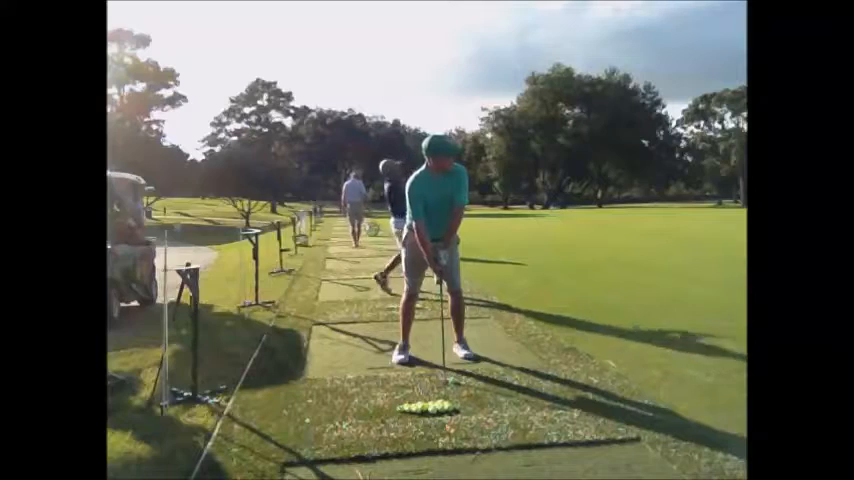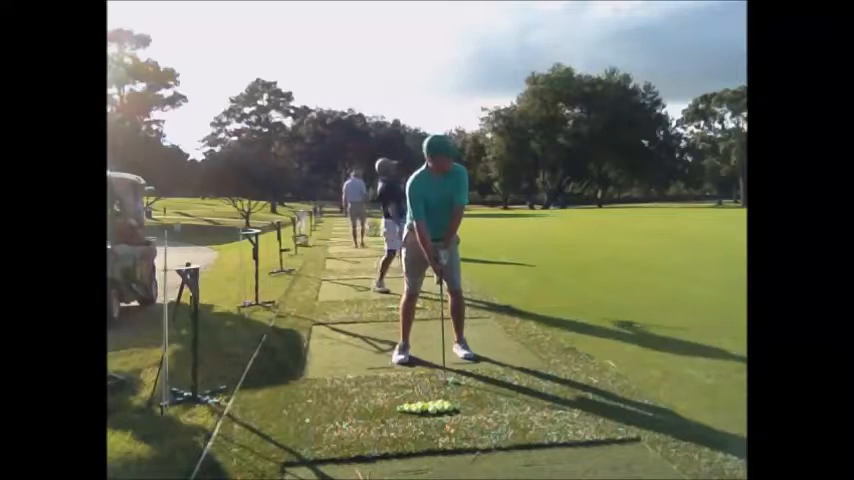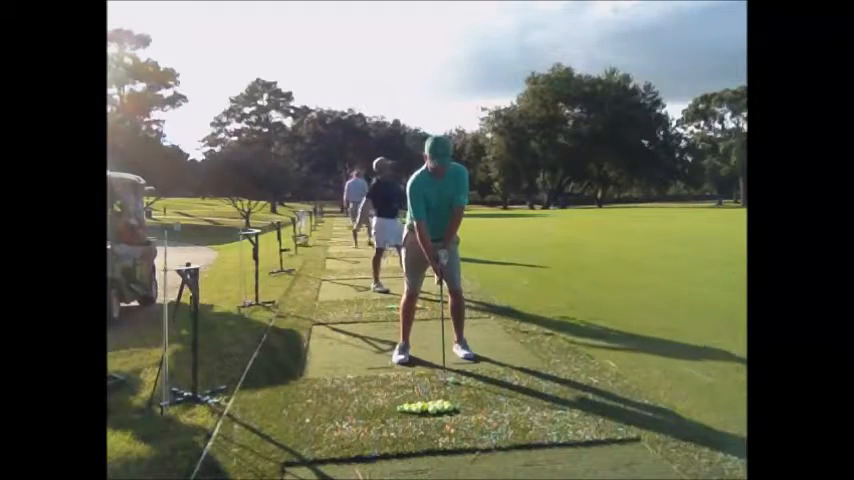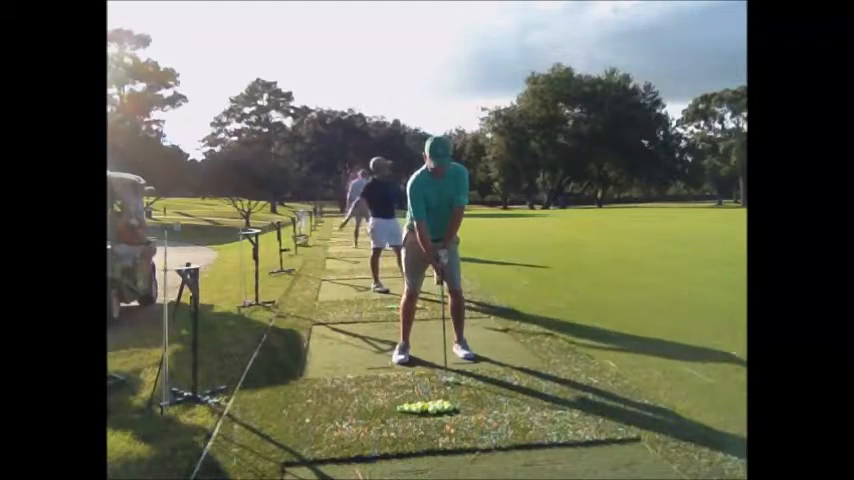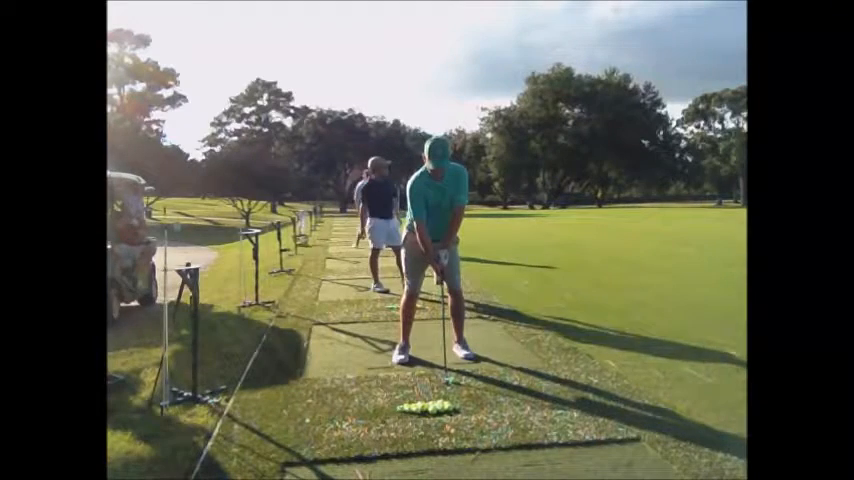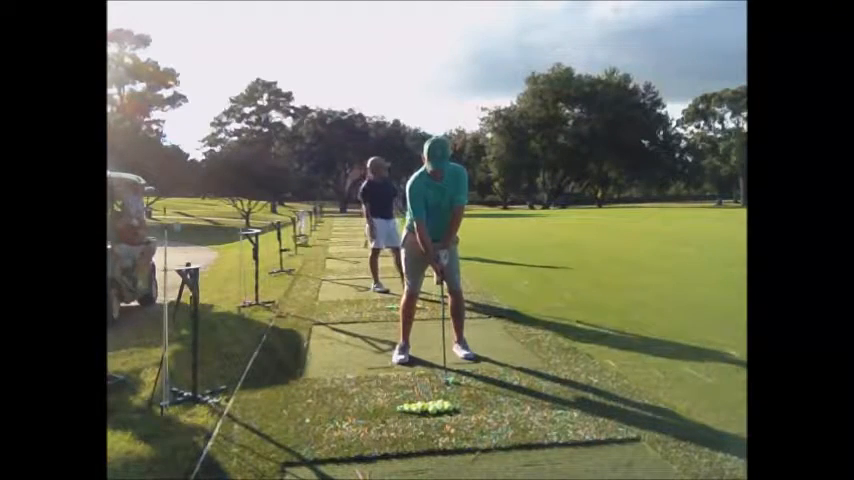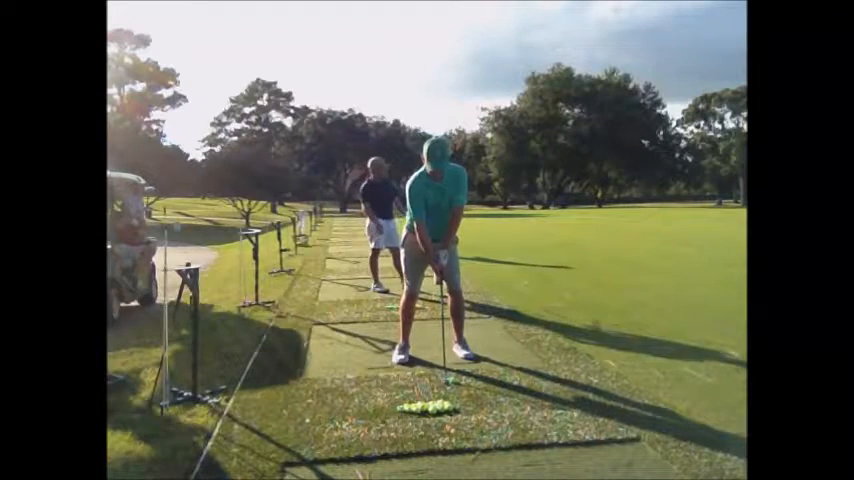
dt=0.2s
person 1, frame 1
left shoulder: (459, 173)
right shoulder: (415, 184)
left elbow: (458, 212)
right elbow: (419, 226)
left wrist: (444, 247)
right wrist: (431, 261)
left hip: (447, 239)
right hip: (417, 240)
left knee: (456, 291)
right knee: (411, 292)
left ankle: (460, 341)
right ankle: (403, 344)
person 1, frame 2
left shoulder: (459, 173)
right shoulder: (415, 183)
left elbow: (458, 212)
right elbow: (420, 226)
left wrist: (444, 247)
right wrist: (431, 261)
left hip: (447, 239)
right hip: (417, 240)
left knee: (456, 291)
right knee: (411, 292)
left ankle: (460, 341)
right ankle: (403, 344)
person 1, frame 3
left shoulder: (460, 173)
right shoulder: (416, 183)
left elbow: (458, 212)
right elbow: (420, 226)
left wrist: (444, 247)
right wrist: (432, 261)
left hip: (447, 239)
right hip: (417, 239)
left knee: (456, 290)
right knee: (411, 292)
left ankle: (459, 341)
right ankle: (403, 344)
person 1, frame 4
left shoulder: (460, 173)
right shoulder: (416, 183)
left elbow: (458, 212)
right elbow: (420, 225)
left wrist: (444, 247)
right wrist: (433, 260)
left hip: (447, 239)
right hip: (417, 239)
left knee: (456, 290)
right knee: (411, 292)
left ankle: (460, 341)
right ankle: (403, 344)
person 1, frame 5
left shoulder: (459, 173)
right shoulder: (416, 184)
left elbow: (458, 212)
right elbow: (420, 226)
left wrist: (445, 247)
right wrist: (432, 260)
left hip: (447, 239)
right hip: (417, 240)
left knee: (456, 291)
right knee: (411, 292)
left ankle: (459, 341)
right ankle: (403, 344)
person 1, frame 6
left shoulder: (459, 174)
right shoulder: (415, 184)
left elbow: (458, 212)
right elbow: (420, 226)
left wrist: (444, 247)
right wrist: (432, 261)
left hip: (446, 240)
right hip: (417, 240)
left knee: (456, 291)
right knee: (411, 292)
left ankle: (459, 341)
right ankle: (403, 344)
person 1, frame 7
left shoulder: (458, 174)
right shoulder: (415, 184)
left elbow: (457, 212)
right elbow: (420, 226)
left wrist: (444, 247)
right wrist: (432, 261)
left hip: (446, 240)
right hip: (416, 240)
left knee: (455, 291)
right knee: (411, 292)
left ankle: (459, 341)
right ankle: (403, 344)
person 2, frame 1
left shoulder: (393, 183)
right shoulder: (393, 186)
right elbow: (407, 201)
left hip: (402, 219)
right hip: (401, 221)
right ankle: (383, 274)
person 2, frame 2
left shoulder: (392, 183)
right shoulder: (385, 187)
left elbow: (401, 202)
right elbow: (391, 207)
right wrist: (399, 225)
left hip: (399, 221)
right hip: (392, 222)
right knee: (391, 253)
right ankle: (379, 283)
person 2, frame 3
left shoulder: (392, 183)
right shoulder: (376, 185)
left elbow: (401, 200)
right elbow: (365, 203)
right wrist: (360, 219)
left hip: (395, 220)
right hip: (383, 221)
left knee: (402, 250)
right knee: (379, 251)
right ankle: (376, 282)
person 2, frame 4
left shoulder: (391, 183)
right shoulder: (371, 185)
left elbow: (399, 199)
right elbow: (359, 202)
right wrist: (348, 218)
left hip: (392, 220)
right hip: (378, 221)
left knee: (399, 250)
right knee: (377, 251)
right ankle: (376, 282)
person 2, frame 5
left shoulder: (388, 183)
right shoulder: (368, 186)
left elbow: (394, 201)
right elbow: (363, 207)
left wrist: (397, 217)
right wrist: (362, 227)
left hip: (391, 220)
right hip: (376, 221)
left knee: (398, 250)
right knee: (375, 251)
left ankle: (404, 279)
right ankle: (376, 283)
person 2, frame 6
left shoulder: (387, 183)
right shoulder: (367, 187)
left elbow: (395, 200)
right elbow: (366, 209)
right wrist: (370, 226)
left hip: (390, 220)
right hip: (377, 221)
left knee: (397, 251)
right knee: (375, 251)
left ankle: (404, 280)
right ankle: (376, 283)
person 2, frame 7
left shoulder: (388, 183)
right shoulder: (367, 187)
left elbow: (396, 201)
right elbow: (365, 208)
right wrist: (375, 223)
left hip: (390, 221)
right hip: (376, 222)
left knee: (396, 251)
right knee: (375, 252)
left ankle: (404, 280)
right ankle: (376, 283)
